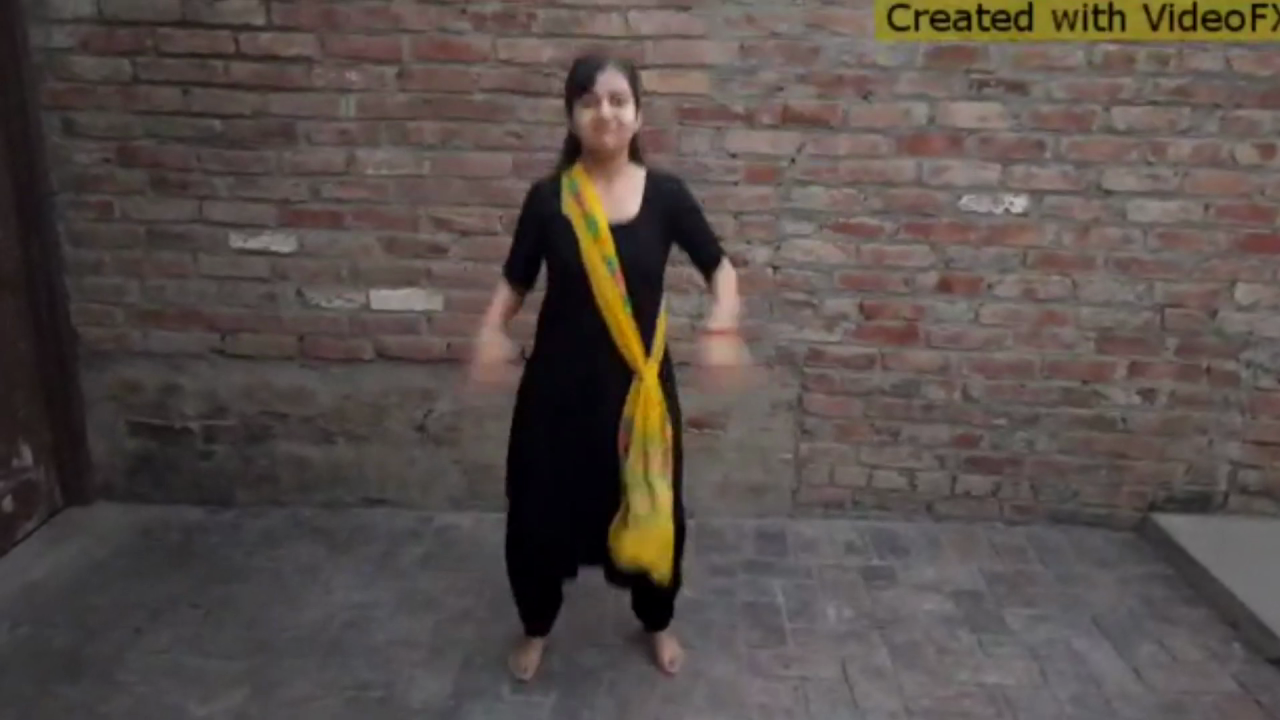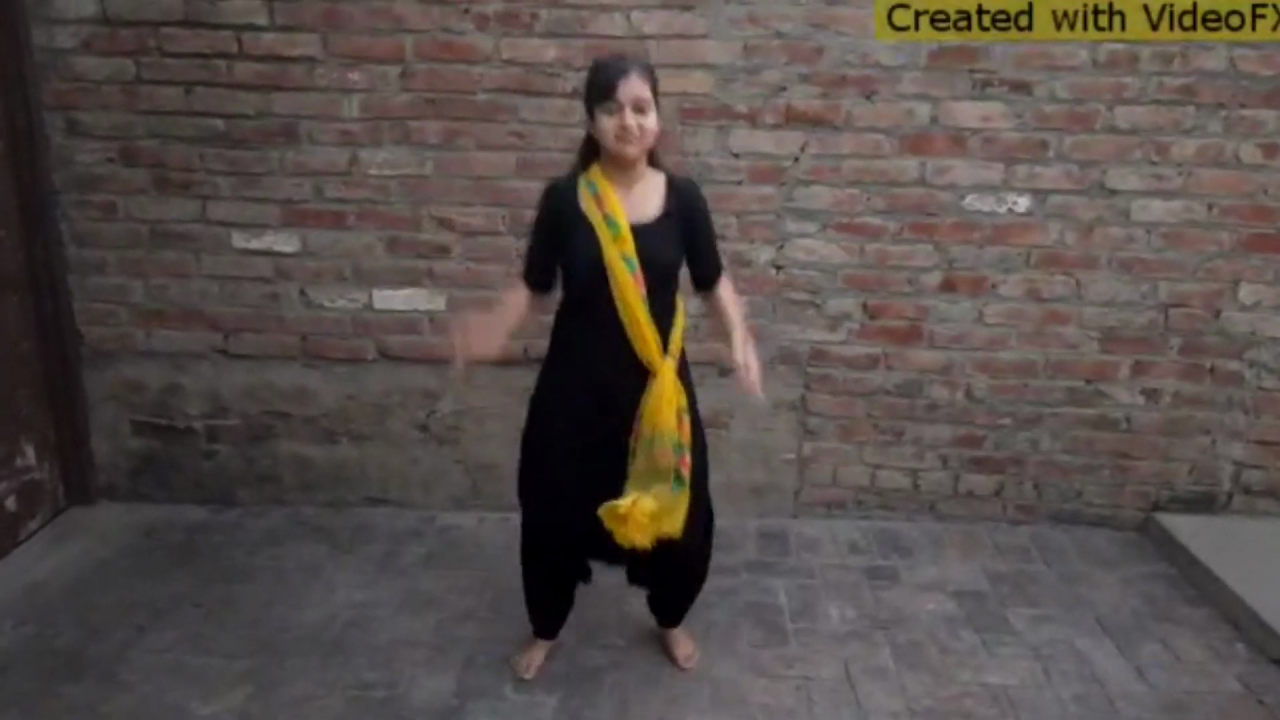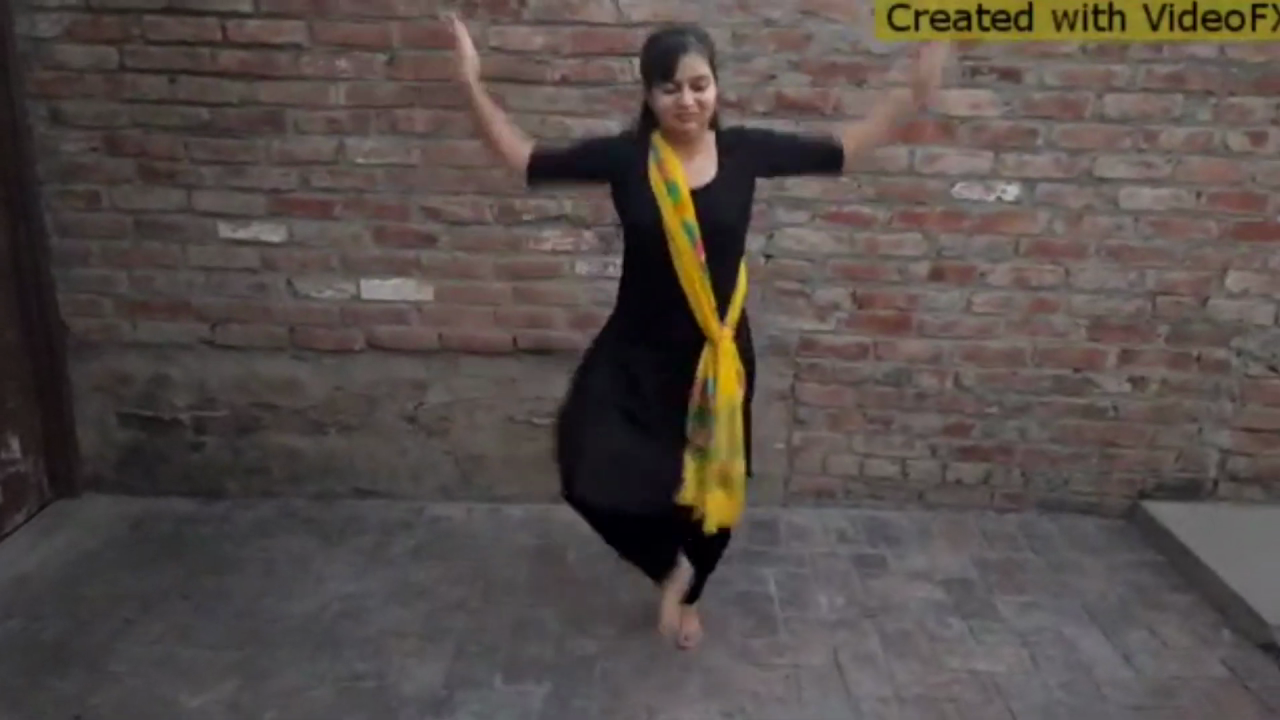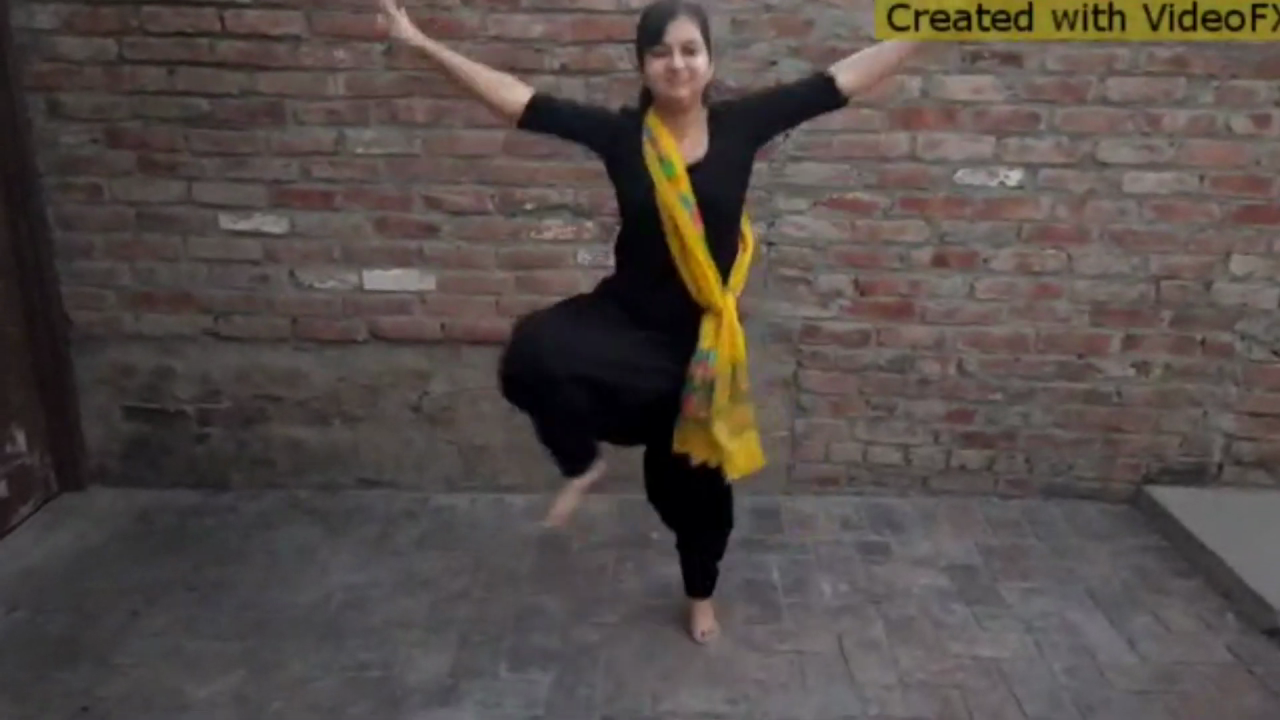
dt=0.5s
person 1, frame 1
left shoulder: (665, 193)
right shoulder: (547, 196)
left elbow: (719, 267)
right elbow: (515, 282)
left wrist: (721, 327)
right wrist: (489, 332)
left hip: (640, 389)
right hip: (559, 387)
left knee: (652, 518)
right knee: (541, 517)
left ankle: (658, 624)
right ankle: (536, 628)
person 1, frame 2
left shoulder: (682, 197)
right shoulder: (564, 199)
left elbow: (713, 282)
right elbow: (534, 284)
left wrist: (740, 342)
right wrist: (494, 328)
left hip: (658, 388)
right hip: (575, 389)
left knee: (683, 520)
right knee: (555, 518)
left ankle: (671, 620)
right ankle: (544, 631)
person 1, frame 3
left shoulder: (744, 151)
right shoulder: (623, 157)
left elbow: (841, 150)
right elbow: (523, 161)
left wrist: (914, 92)
right wrist: (472, 83)
left hip: (715, 355)
right hip: (633, 354)
left knee: (710, 487)
right knee: (597, 476)
left ankle: (688, 584)
right ankle: (669, 566)
person 1, frame 4
left shoulder: (741, 123)
right shoulder: (616, 132)
left elbow: (841, 81)
right elbow: (518, 100)
left hip: (704, 329)
right hip: (624, 316)
left knee: (697, 470)
right knee: (534, 355)
left ankle: (700, 594)
right ankle: (582, 463)
